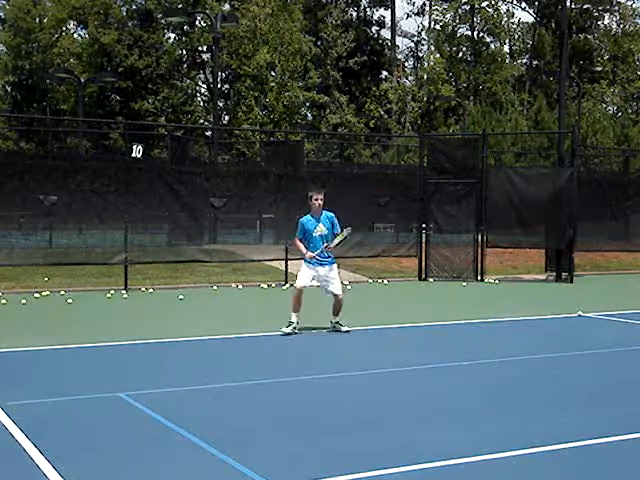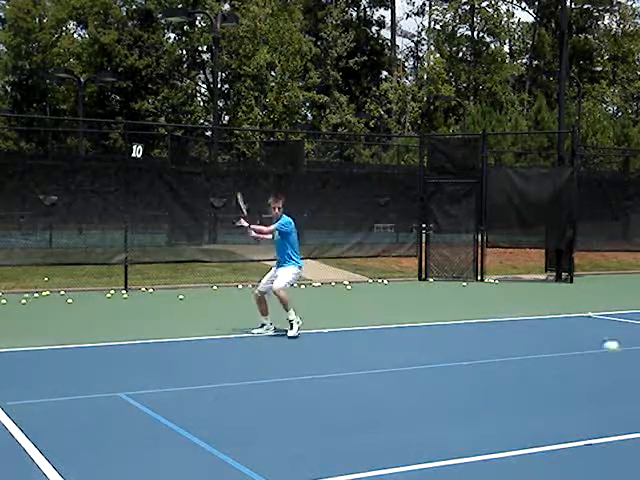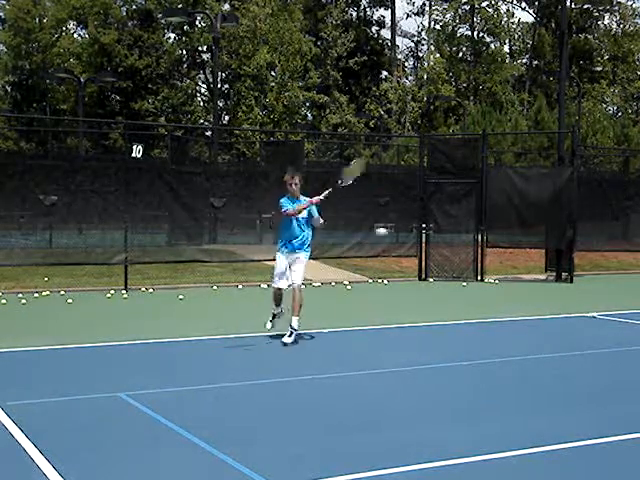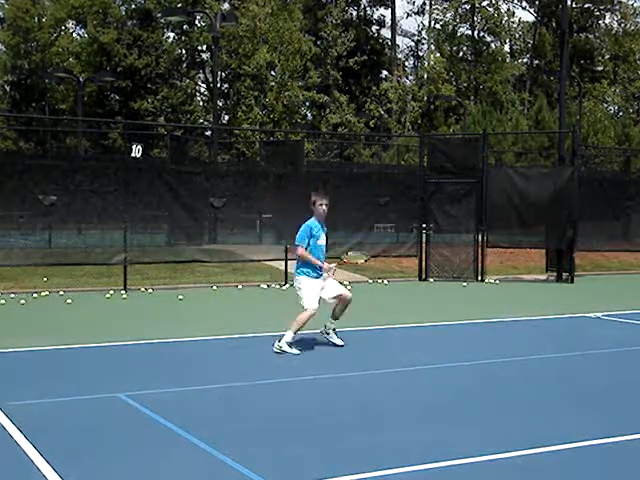
dt=0.5s
person 1, frame 1
left shoulder: (330, 217)
right shoulder: (304, 221)
left elbow: (338, 236)
right elbow: (297, 240)
right wrist: (305, 253)
left hip: (328, 264)
right hip: (310, 263)
left knee: (339, 297)
right knee: (299, 287)
left ankle: (335, 322)
right ankle: (293, 322)
person 1, frame 2
left shoulder: (286, 221)
right shoulder: (274, 222)
left elbow: (267, 230)
left wrist: (248, 225)
right wrist: (257, 235)
left hip: (292, 266)
right hip: (279, 266)
left knee: (277, 287)
right knee: (259, 292)
left ankle: (293, 320)
right ankle: (267, 325)
person 1, frame 3
left shoulder: (308, 203)
right shoulder: (284, 202)
left elbow: (316, 224)
right elbow: (292, 212)
left wrist: (319, 221)
right wrist: (308, 203)
left hip: (301, 252)
right hip: (284, 251)
left knee: (296, 286)
right knee: (277, 288)
left ankle: (294, 327)
right ankle: (276, 311)
person 1, frame 4
left shoulder: (323, 228)
right shoulder: (308, 226)
right elbow: (299, 252)
left wrist: (326, 265)
right wrist: (321, 264)
left hip: (321, 276)
right hip: (306, 276)
left knee: (346, 297)
right knee: (311, 309)
left ankle: (329, 329)
right ankle: (283, 342)
